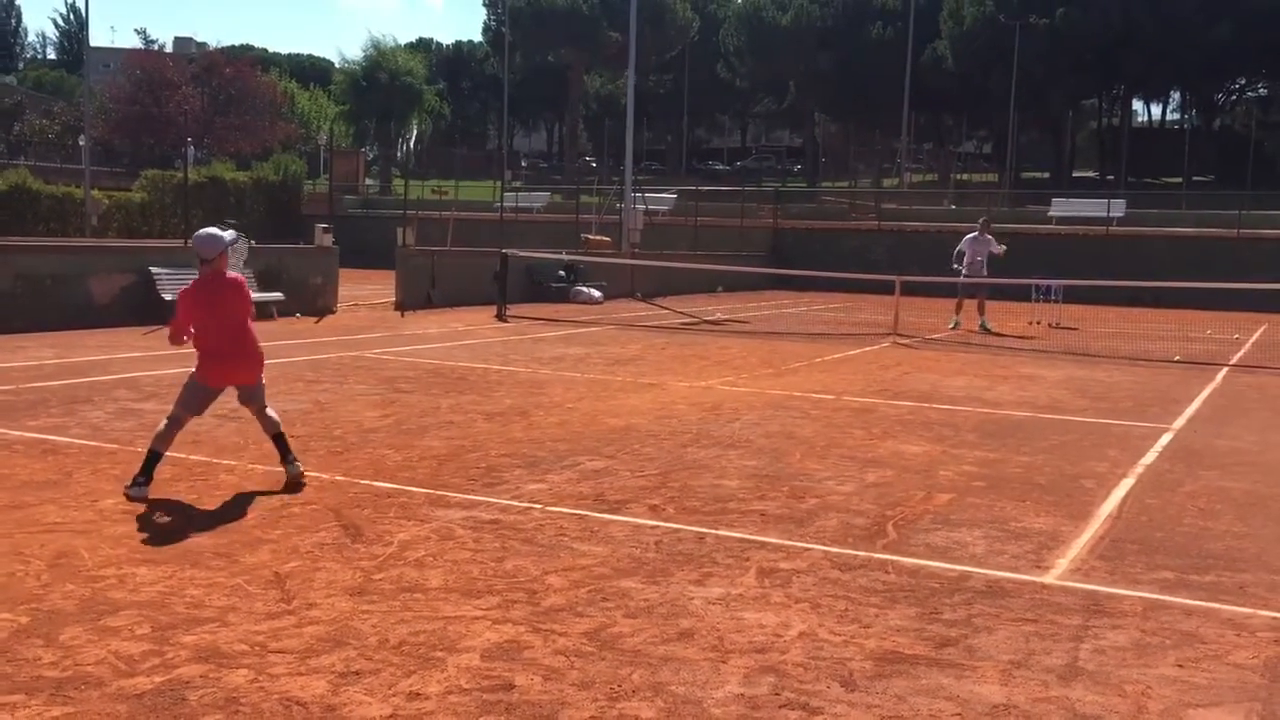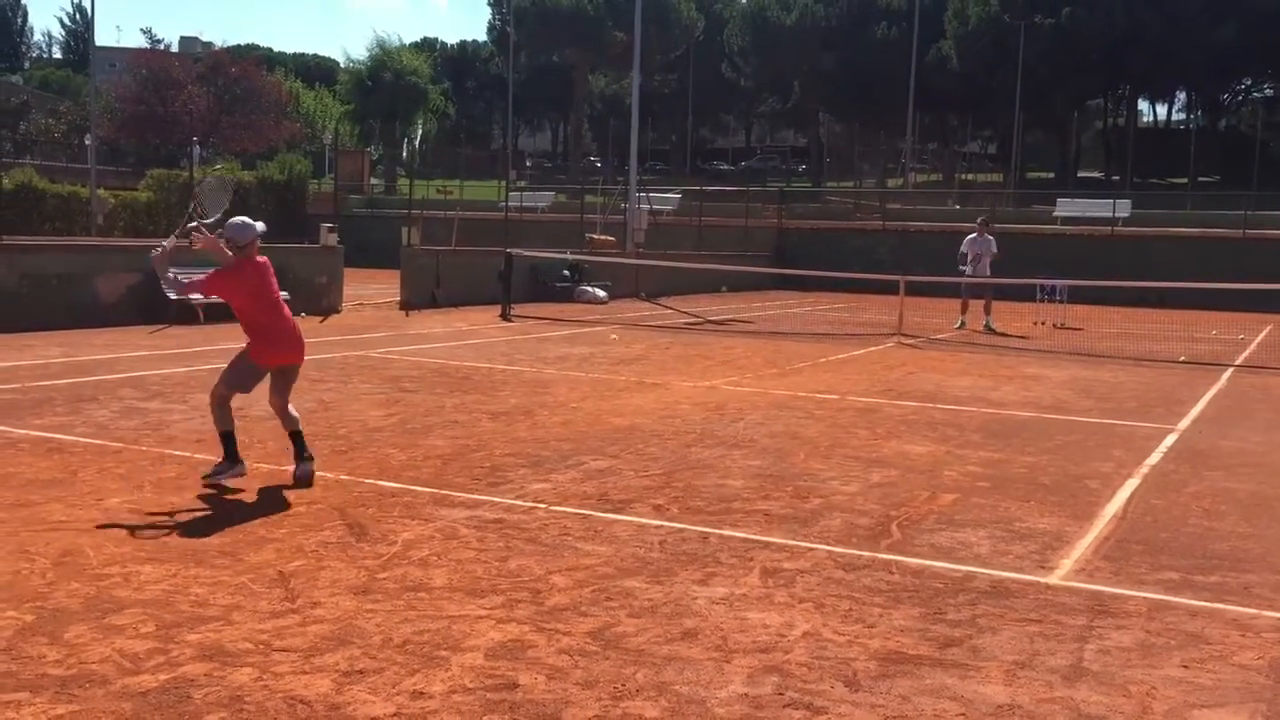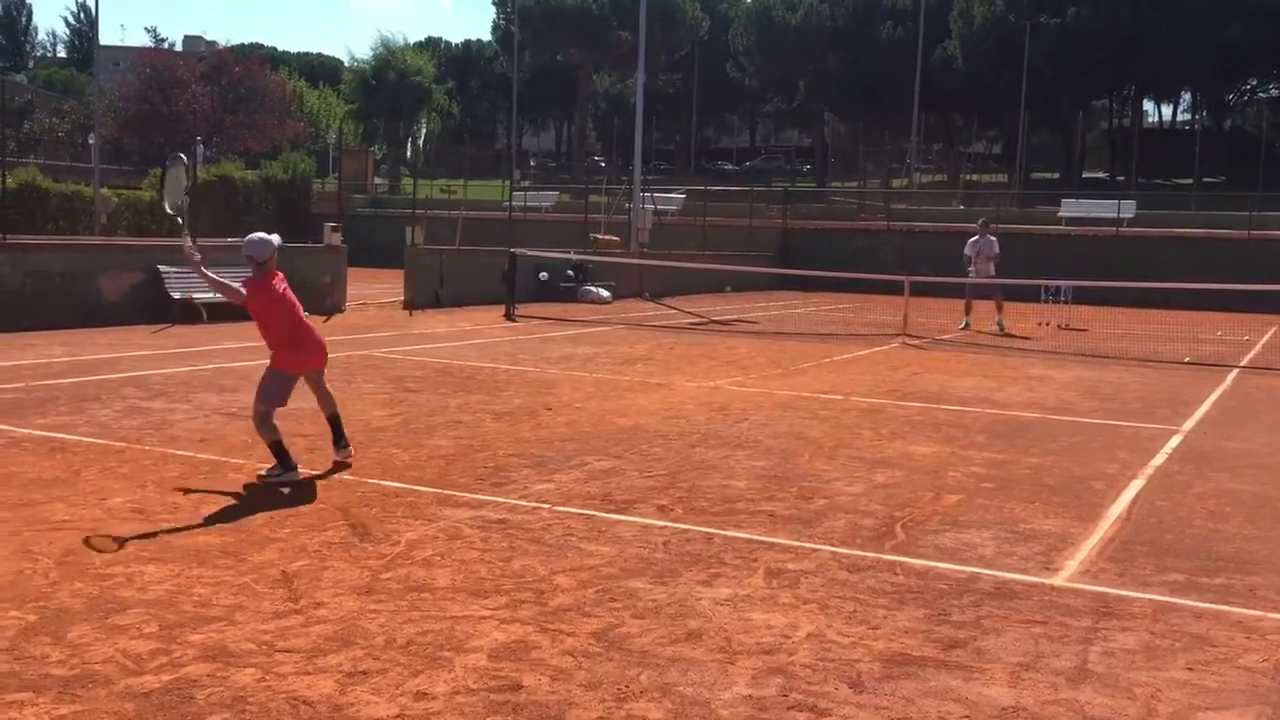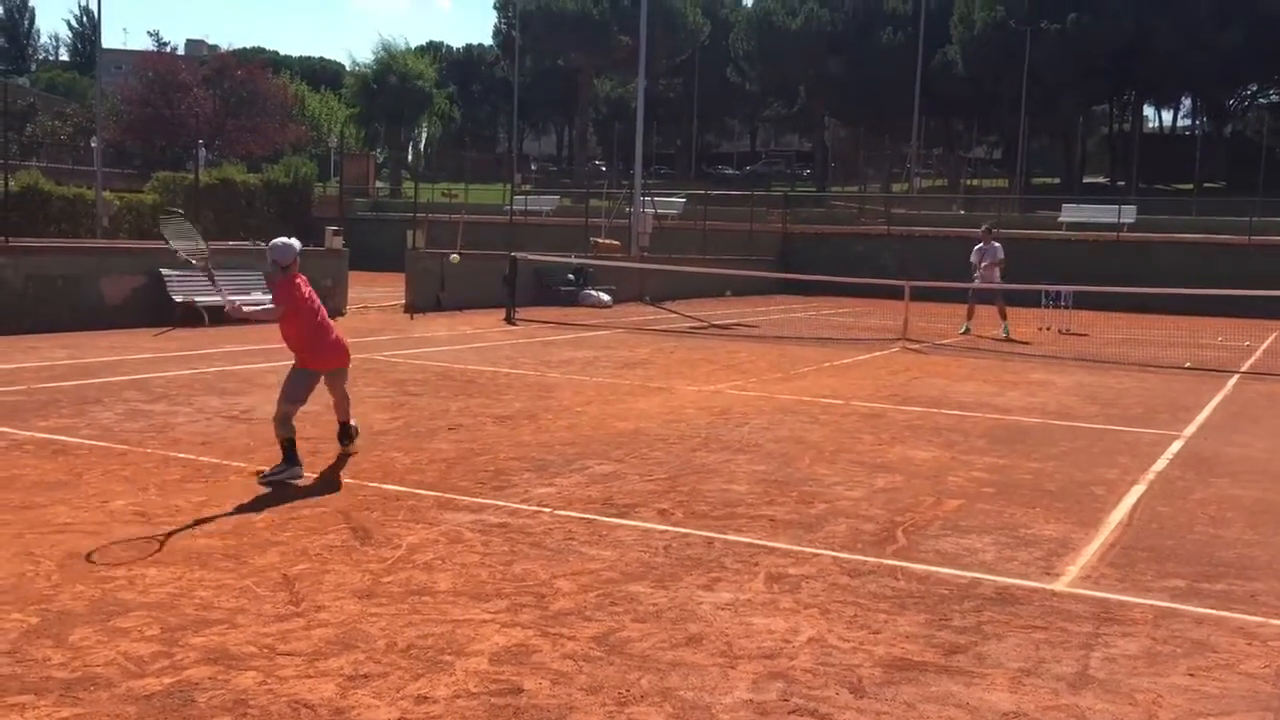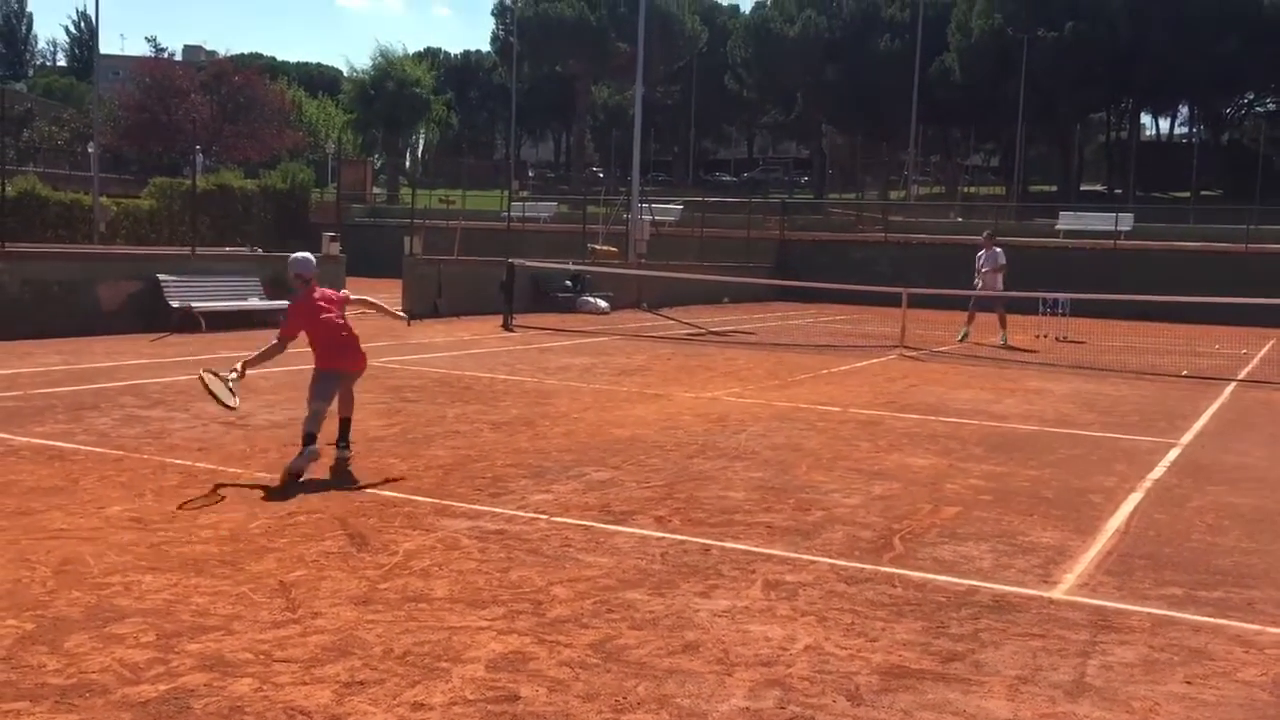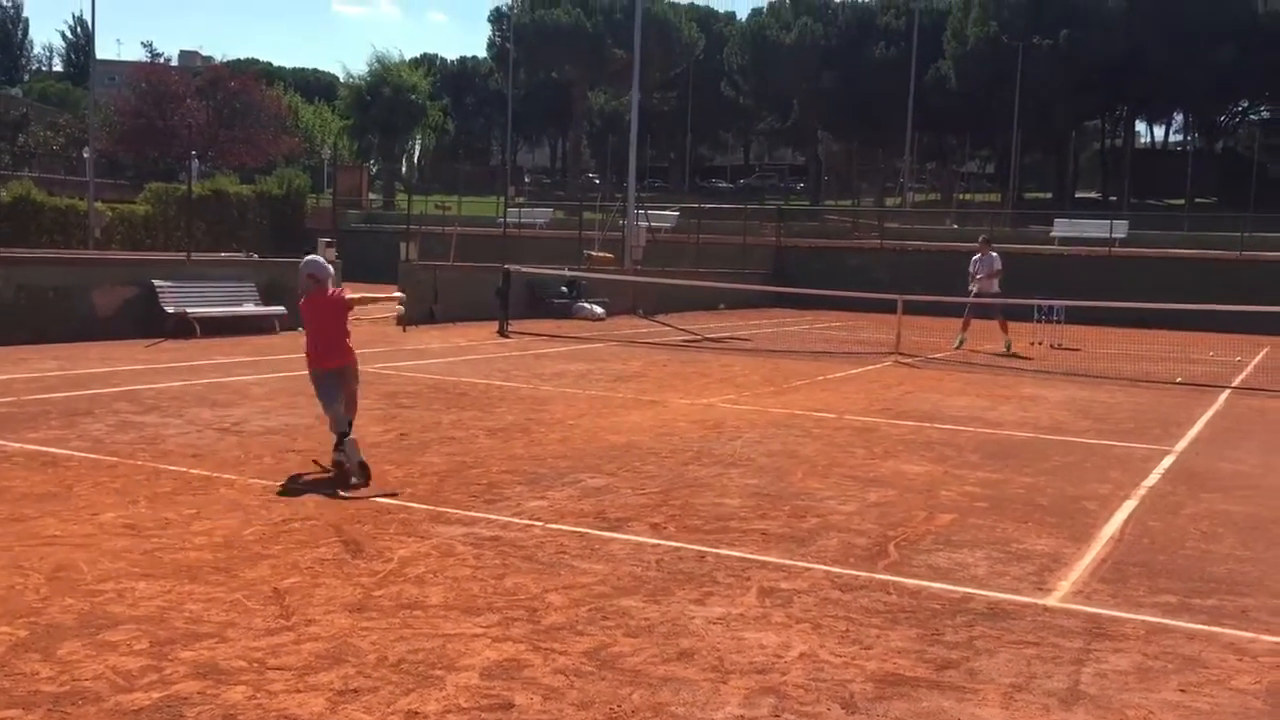
dt=0.2s
person 1, frame 1
left shoulder: (187, 295)
right shoulder: (238, 283)
left elbow: (176, 339)
left wrist: (191, 334)
left hip: (212, 367)
right hip: (250, 363)
left knee: (175, 420)
right knee: (260, 410)
left ankle: (142, 480)
right ankle: (290, 463)
person 1, frame 2
left shoulder: (224, 274)
right shoulder: (263, 264)
left elbow: (183, 288)
left wrist: (160, 265)
right wrist: (214, 245)
left hip: (263, 348)
right hip: (294, 345)
left knee: (219, 397)
right knee: (280, 402)
left ankle: (231, 460)
right ankle: (303, 457)
person 1, frame 3
left shoulder: (258, 286)
right shoulder: (276, 277)
left elbow: (242, 297)
left wrist: (202, 271)
left hip: (288, 357)
right hip: (316, 349)
left knee: (261, 415)
right knee: (319, 388)
left ankle: (285, 465)
right ankle: (341, 445)
person 1, frame 4
left shoulder: (284, 288)
right shoulder: (300, 281)
left elbow: (278, 311)
left wrist: (244, 311)
left hip: (312, 357)
right hip: (338, 350)
left knee: (283, 414)
right knee: (337, 390)
left ankle: (290, 462)
right ankle: (346, 438)
person 1, frame 5
left shoulder: (297, 308)
right shoulder: (330, 295)
left elbow: (279, 347)
right elbow: (361, 301)
left wrist: (246, 364)
right wrist: (391, 313)
left hip: (331, 362)
right hip: (356, 358)
left knee: (316, 411)
right knee: (345, 390)
left ankle: (308, 449)
right ankle: (343, 444)
person 1, frame 6
left shoulder: (304, 305)
right shoulder: (337, 296)
right elbow: (352, 300)
right wrist: (389, 297)
left hip: (318, 363)
right hip: (343, 357)
left knee: (335, 412)
right knee: (349, 399)
left ankle: (345, 442)
right ankle: (342, 450)
